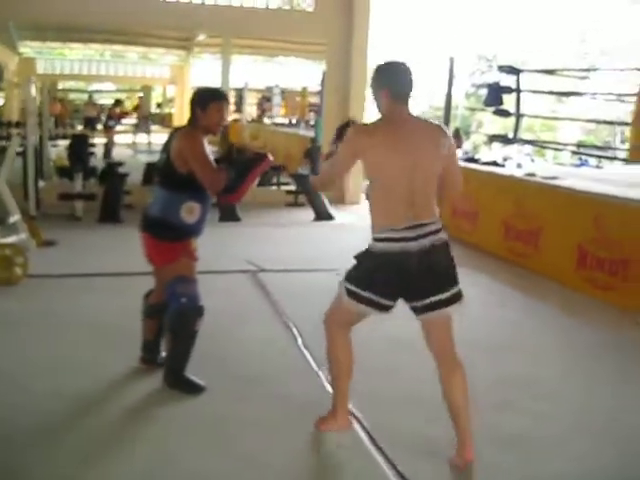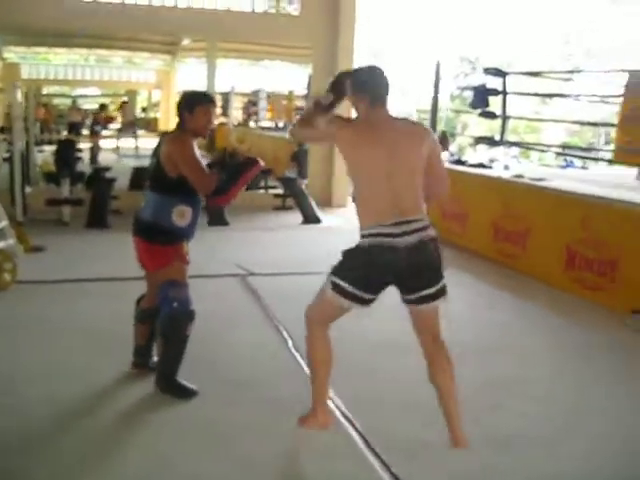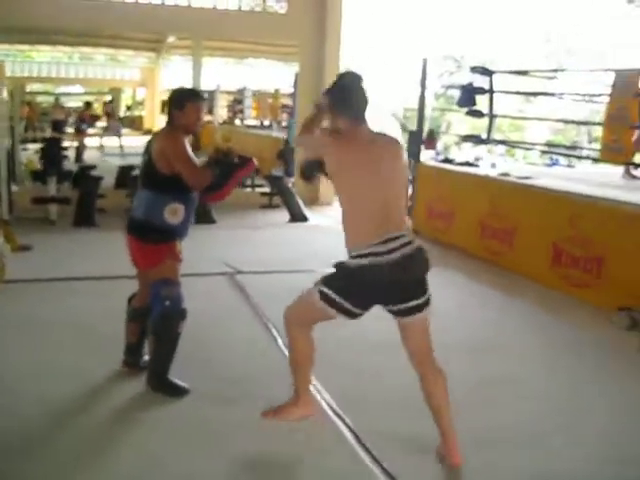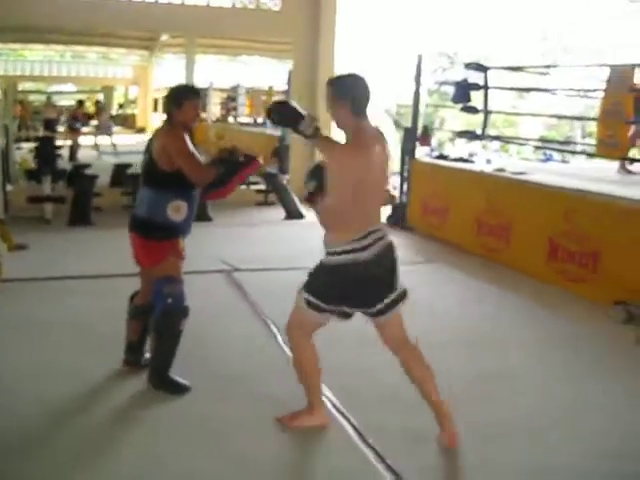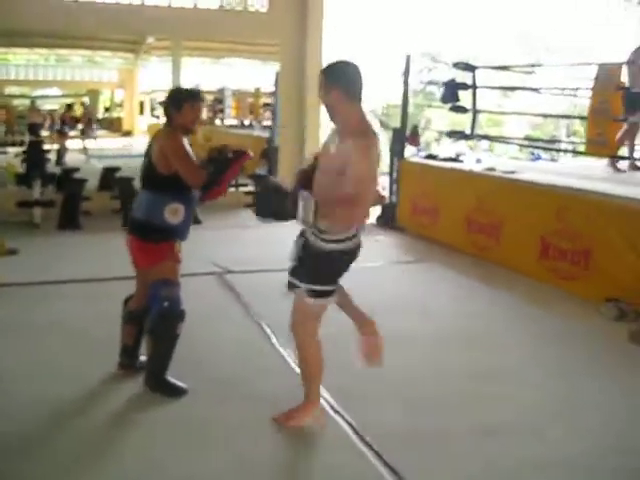
dt=0.1s
person 1, frame 1
left shoulder: (366, 135)
right shoulder: (439, 135)
left elbow: (321, 183)
right elbow: (452, 193)
left wrist: (338, 150)
left hip: (387, 254)
right hip: (433, 248)
left knee: (336, 324)
right knee: (444, 350)
left ankle: (339, 413)
right ankle: (465, 446)
person 1, frame 2
left shoulder: (344, 129)
right shoulder: (421, 134)
left elbow: (298, 133)
right elbow: (439, 191)
left wrist: (328, 97)
left hip: (376, 249)
right hip: (420, 245)
left knee: (316, 319)
right knee: (431, 339)
left ankle: (319, 410)
right ankle: (456, 429)
person 1, frame 3
left shoulder: (335, 148)
right shoulder: (392, 147)
left elbow: (304, 134)
left wrist: (323, 105)
left hip: (367, 267)
right hip: (407, 258)
left knee: (296, 318)
right knee: (422, 358)
left ankle: (301, 401)
right ankle: (450, 445)
person 1, frame 4
left shoulder: (345, 154)
right shoulder: (376, 139)
left elbow: (332, 220)
left wrist: (315, 198)
right wrist: (306, 126)
left hip: (346, 265)
right hip: (378, 253)
left knee: (297, 331)
right knee: (401, 345)
left ankle: (315, 410)
right ankle: (447, 427)
person 1, frame 5
left shoulder: (361, 143)
right shoulder: (344, 131)
left elbow: (355, 208)
left wrist: (308, 204)
left hip: (330, 247)
right hip: (319, 232)
left knee: (302, 327)
left ankle: (309, 407)
right ankle: (365, 326)
person 2, frame 1
left shoulder: (183, 136)
right shoulder: (191, 139)
left elbow: (199, 177)
right elbow: (215, 184)
left wrist: (227, 163)
right wrist: (247, 165)
left hip: (161, 228)
right hip: (170, 234)
left knee: (163, 292)
right knee: (187, 304)
left ankle: (150, 352)
right ankle: (174, 373)
person 2, frame 2
left shoulder: (174, 141)
right shoulder: (181, 143)
left elbow: (191, 180)
right elbow: (206, 187)
left wrist: (219, 168)
right wrist: (239, 168)
left hip: (153, 232)
right hip: (161, 238)
left knee: (155, 296)
right knee: (178, 308)
left ankle: (142, 357)
right ankle: (166, 378)
person 2, frame 3
left shoulder: (164, 139)
right shoulder: (172, 139)
left elbow: (184, 179)
right elbow: (198, 181)
left wrist: (216, 166)
right wrist: (234, 167)
left hip: (146, 231)
right hip: (155, 236)
left knee: (146, 296)
right knee: (169, 306)
left ankle: (132, 356)
right ankle: (158, 376)
person 2, frame 4
left shoulder: (166, 136)
right shoulder: (173, 137)
left elbow: (187, 176)
right elbow: (201, 177)
left wrist: (220, 165)
right wrist: (238, 165)
left hip: (148, 229)
right hip: (158, 234)
left knee: (148, 293)
right knee: (172, 303)
left ankle: (133, 354)
right ankle: (159, 374)
person 2, frame 5
left shoulder: (164, 138)
right shoulder: (172, 140)
left elbow: (187, 178)
right elbow: (200, 180)
left wrist: (217, 165)
right wrist: (230, 162)
left hip: (146, 231)
right hip: (155, 237)
left knee: (144, 296)
right knee: (169, 307)
left ankle: (128, 357)
right ankle: (156, 377)
